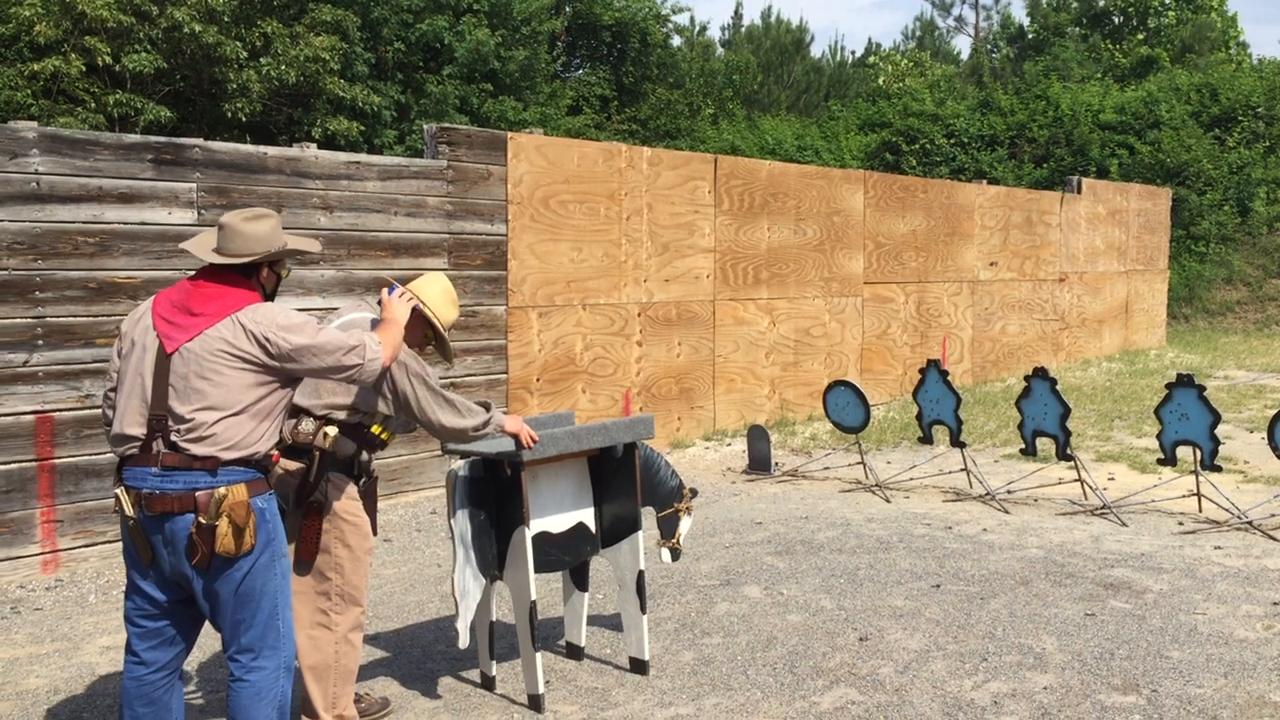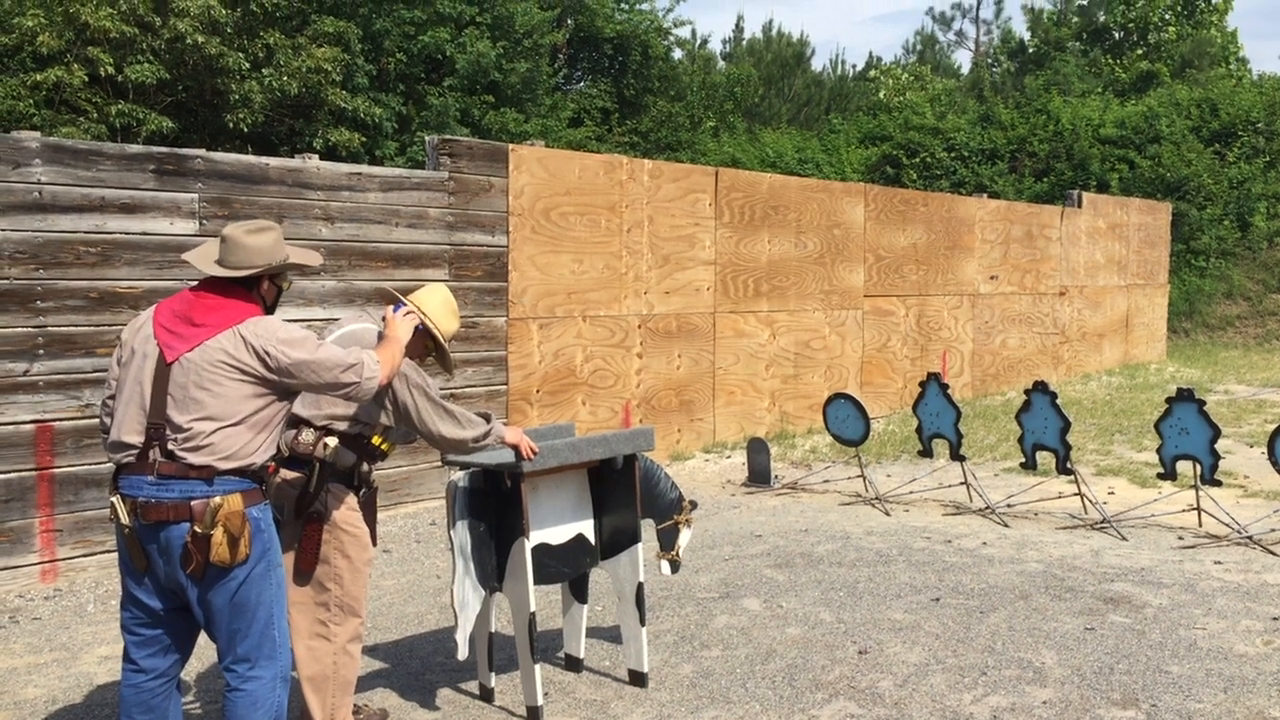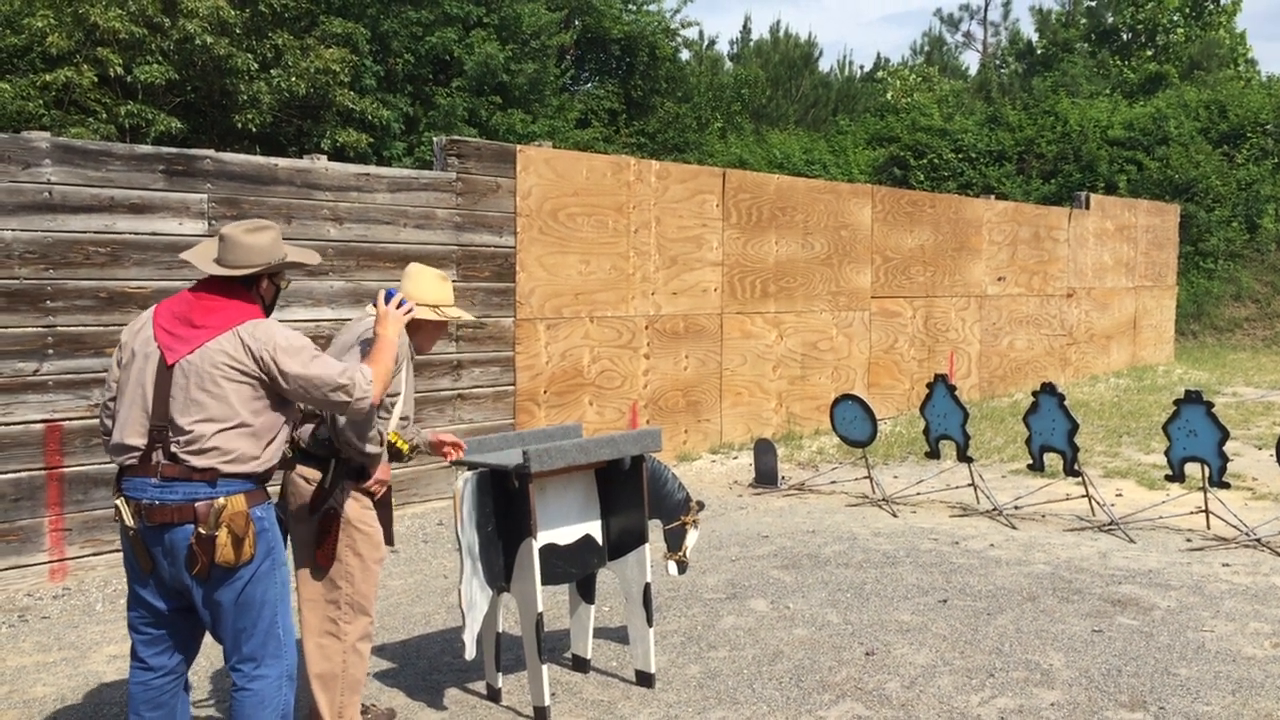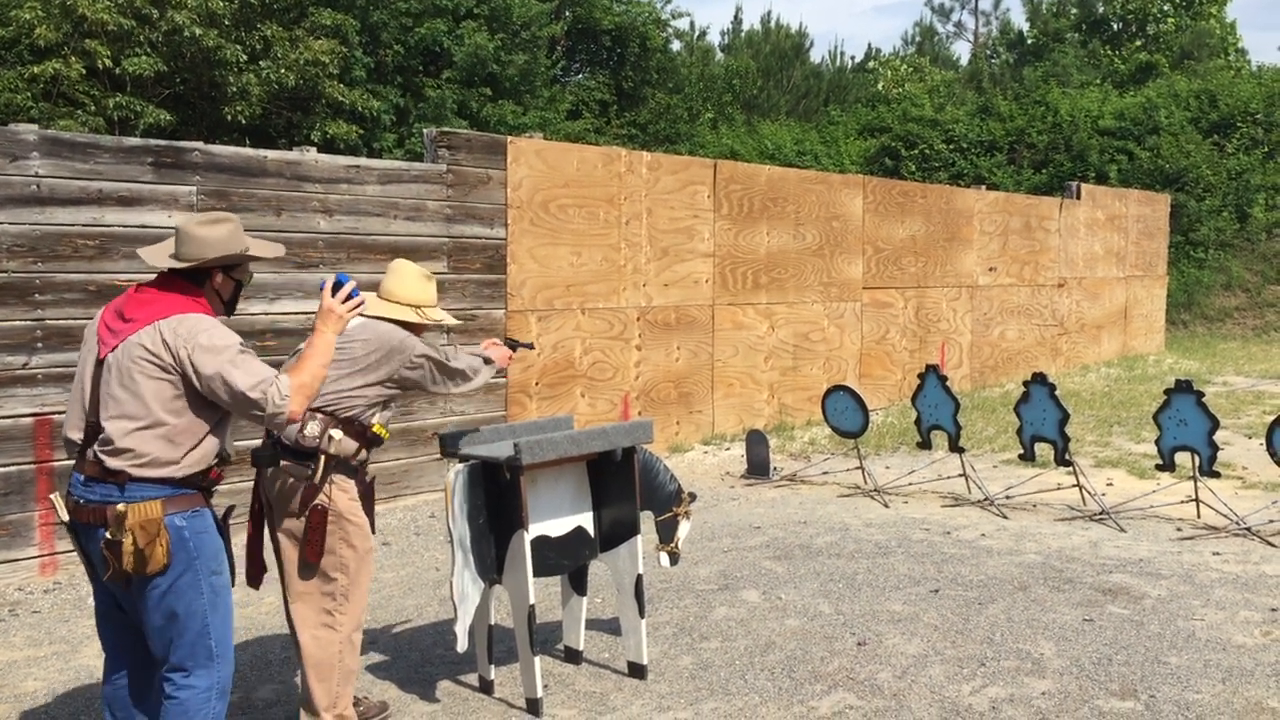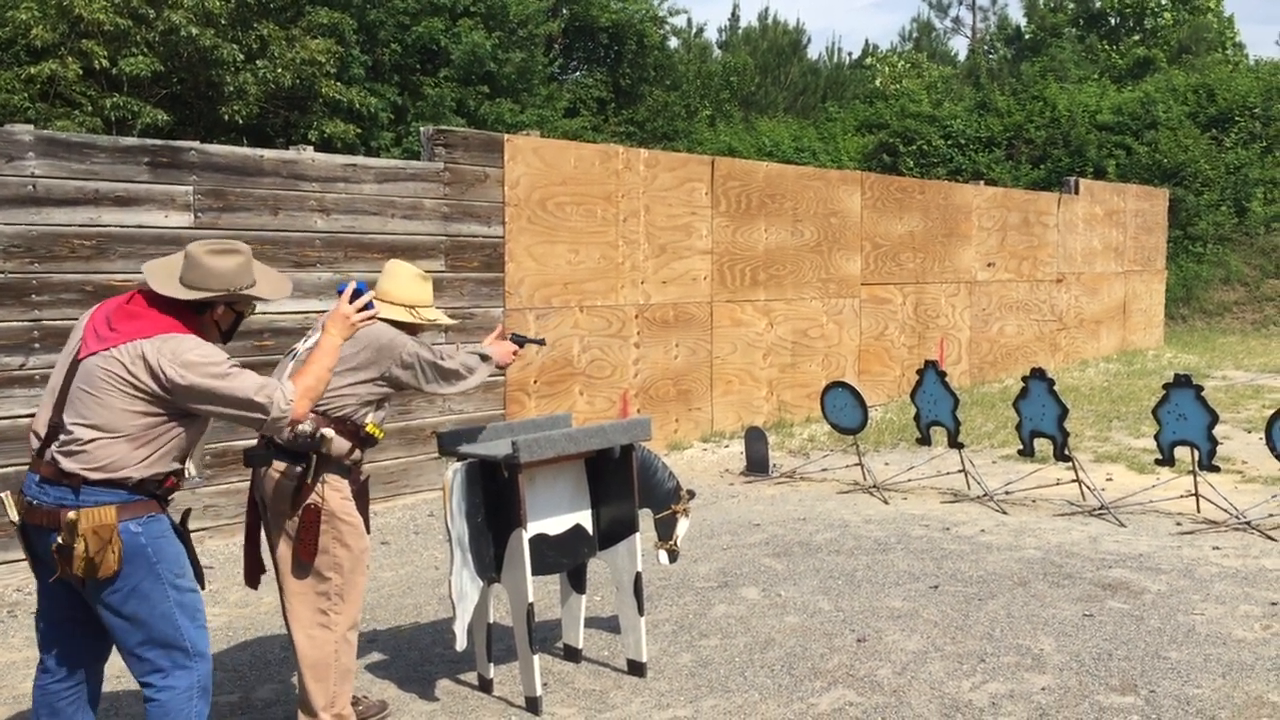
dt=1s
person 1, frame 1
left shoulder: (144, 315)
right shoulder: (265, 325)
left elbow: (112, 409)
right elbow: (372, 357)
right wrist: (393, 319)
left hip: (144, 502)
right hip: (222, 503)
left knee: (151, 652)
right knee: (261, 654)
person 1, frame 2
left shoulder: (145, 324)
right shoulder: (263, 338)
left elbow: (109, 416)
right elbow: (369, 375)
right wrist: (396, 337)
left hip: (138, 508)
right hip: (216, 512)
left knee: (149, 660)
right knee: (258, 664)
person 1, frame 3
left shoulder: (145, 325)
right shoulder: (262, 339)
left elbow: (110, 418)
right elbow: (362, 392)
right wrist: (387, 333)
left hip: (143, 509)
right hip: (221, 515)
left knee: (156, 658)
right knee: (264, 664)
person 1, frame 4
left shoulder: (118, 314)
right shoulder: (192, 331)
left elbow: (95, 416)
right elbow: (285, 403)
right wrist: (326, 330)
left hip: (97, 506)
right hip: (160, 517)
left knee: (130, 659)
right knee: (200, 670)
person 1, frame 5
left shoulder: (111, 312)
right shoulder: (176, 353)
right elbow: (288, 406)
right wrist: (333, 336)
left hip: (51, 506)
right hip: (109, 521)
left knee: (66, 663)
right knee: (180, 666)
person 2, frame 1
left shoulder: (357, 319)
left elbow: (415, 405)
right elbow: (439, 412)
right wrist: (499, 421)
left hip: (307, 467)
right hip: (323, 473)
left knee: (321, 596)
right knee: (337, 601)
person 2, frame 2
left shoulder: (358, 329)
right elbow: (440, 422)
right wrist: (500, 432)
left hip: (305, 477)
right hip: (324, 485)
left knee: (320, 608)
right knee: (336, 612)
person 2, frame 3
left shoulder: (380, 330)
left wrist: (423, 441)
right wrist: (375, 460)
left hip: (326, 480)
right hip: (336, 485)
left knee: (333, 607)
right knee: (345, 610)
person 2, frame 4
left shoulder: (353, 324)
right shoulder: (394, 342)
left elbow: (429, 364)
right elbow: (448, 371)
left wrist: (475, 353)
right wrist: (489, 361)
left hip: (288, 468)
right hip: (321, 478)
left knee: (313, 598)
right knee: (337, 601)
person 2, frame 5
right shoulder: (384, 341)
left elbow: (424, 361)
right elbow: (442, 371)
left wrist: (479, 350)
right wrist: (490, 356)
left hip: (283, 468)
right hip: (314, 477)
left knee: (312, 598)
right knee: (331, 601)
